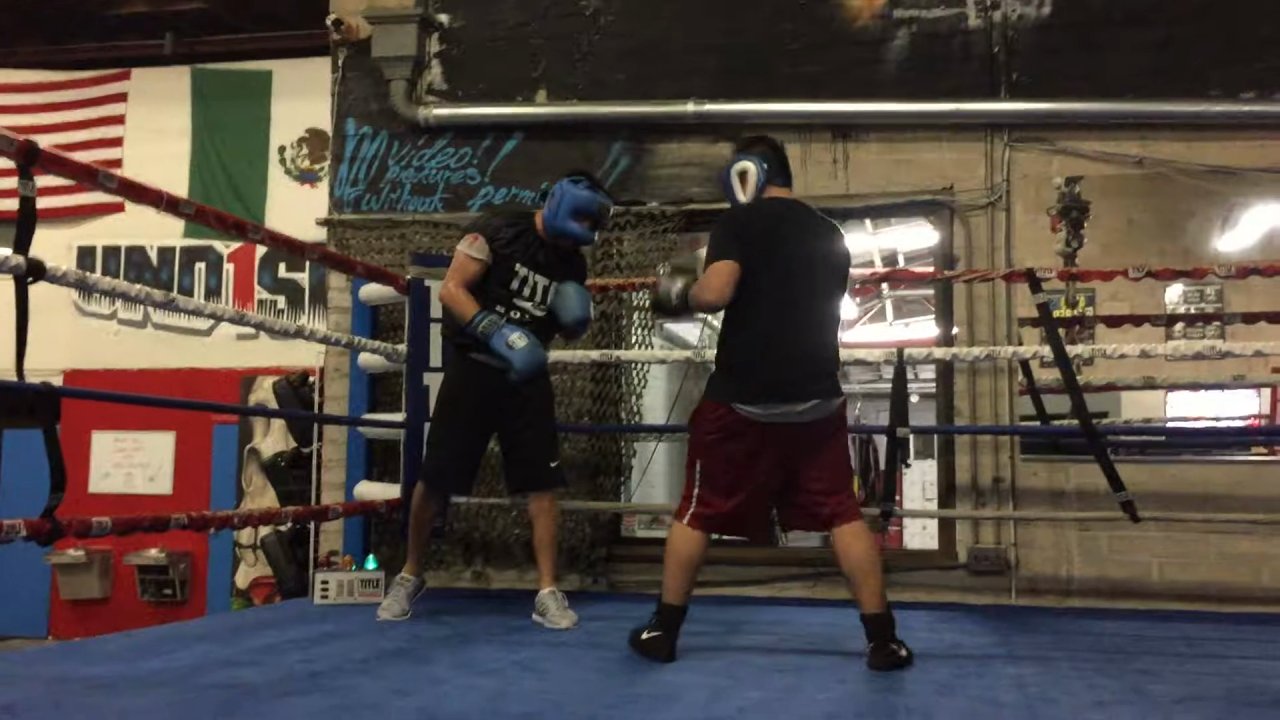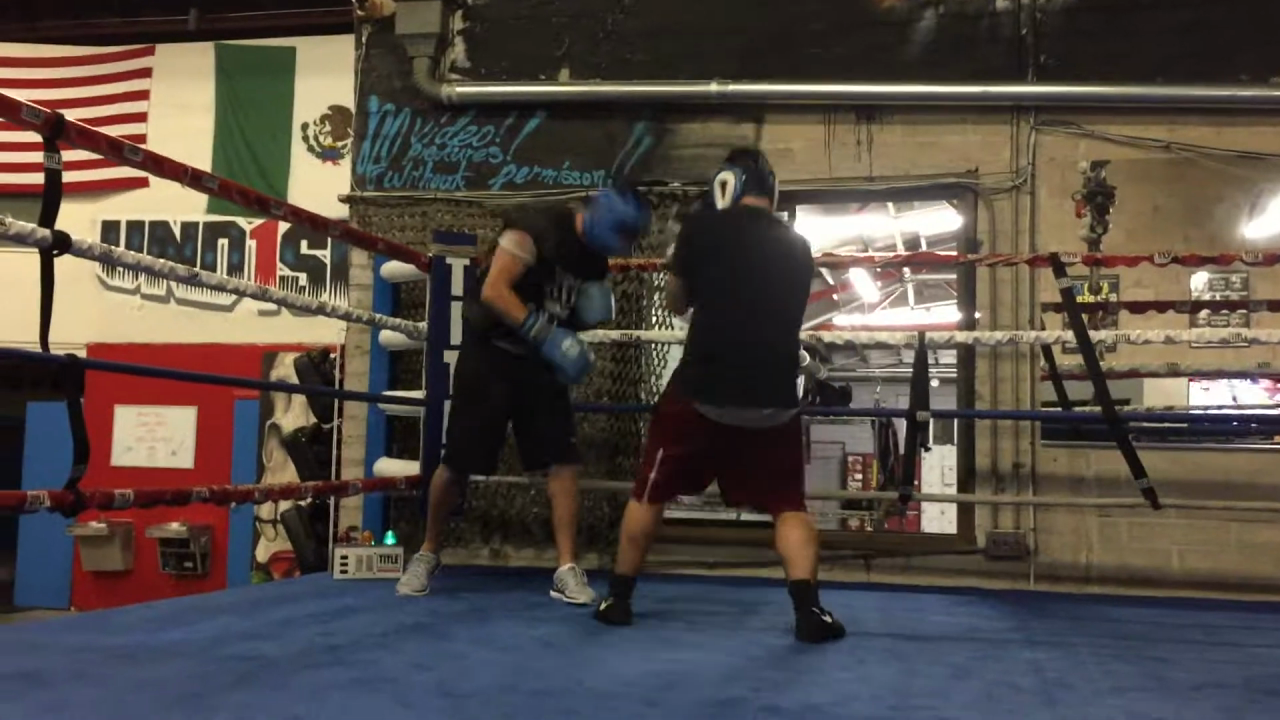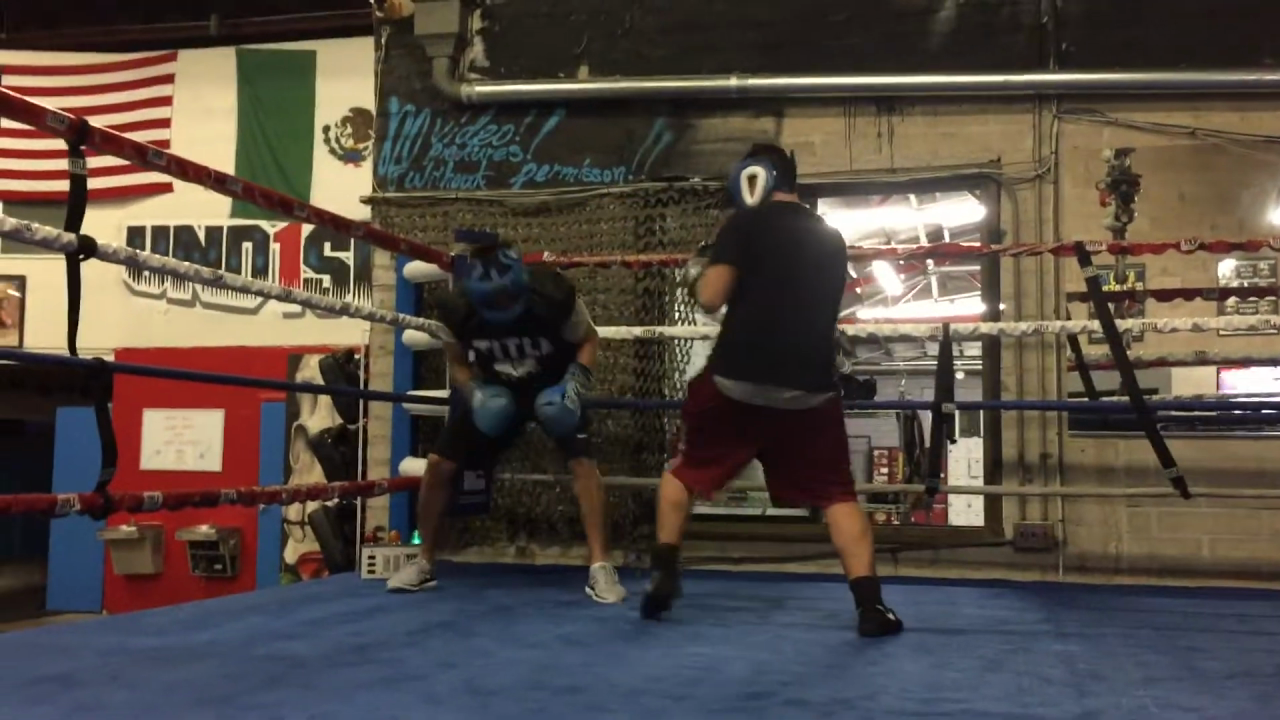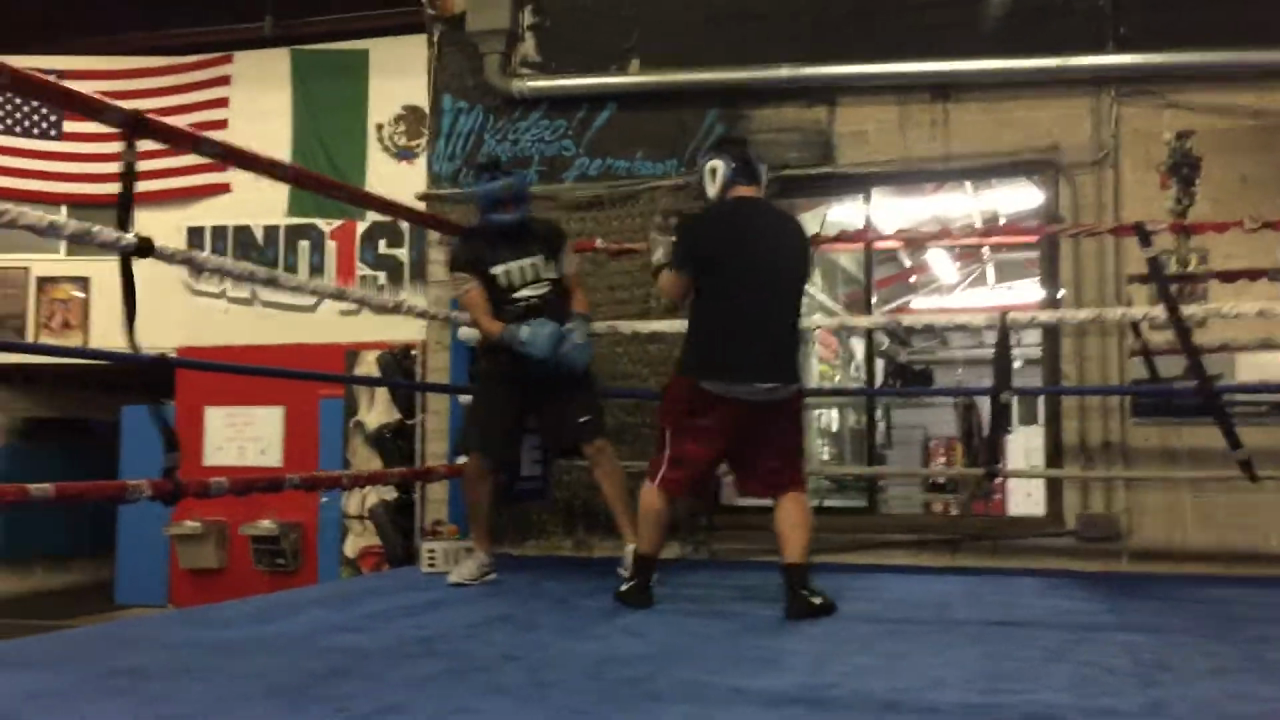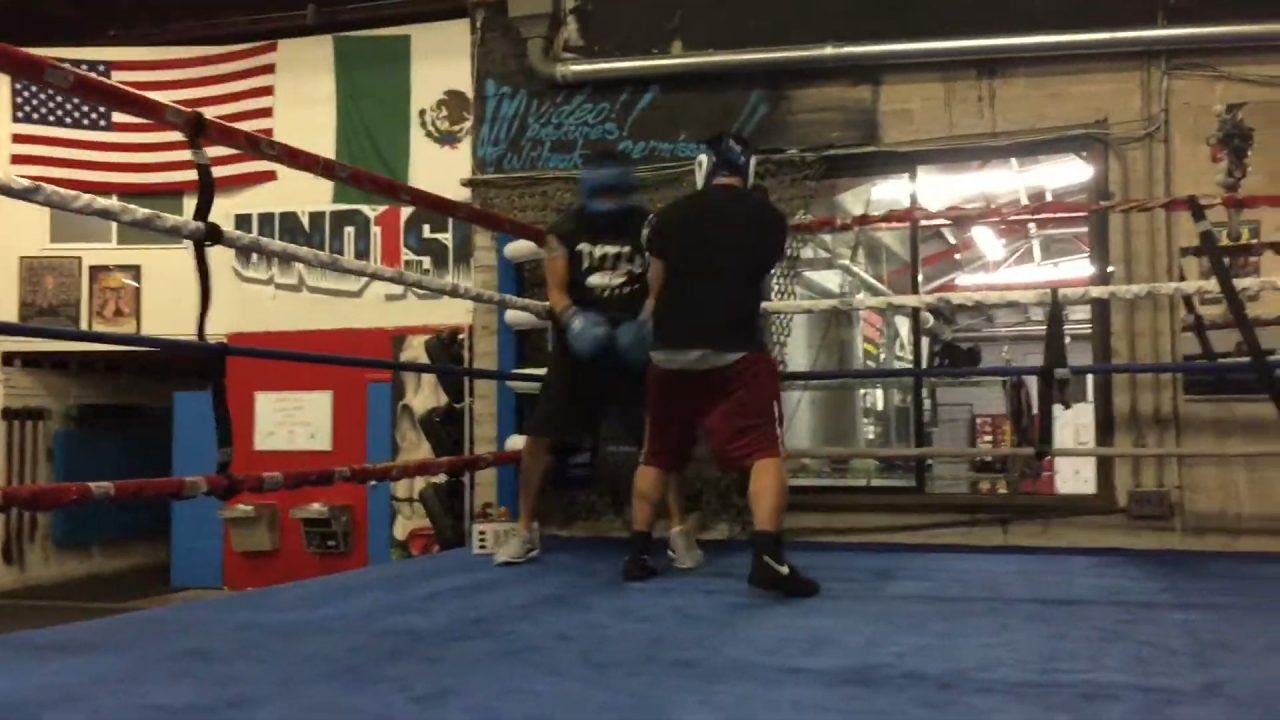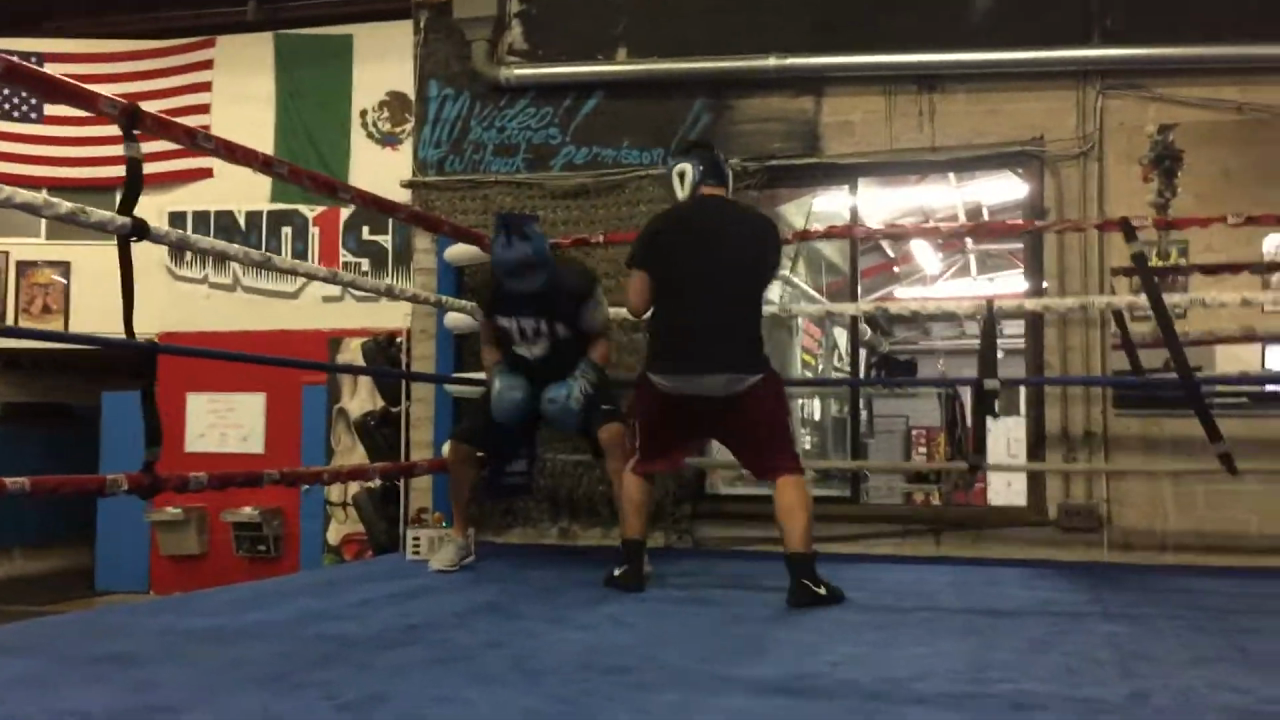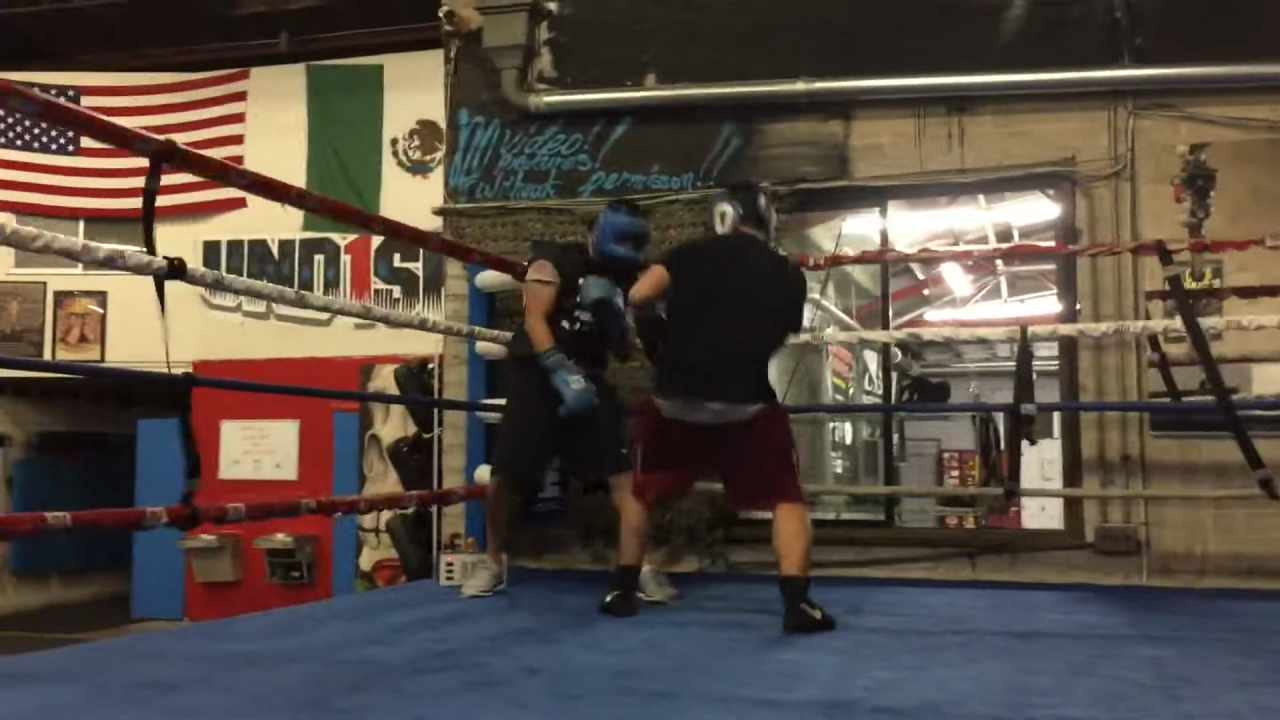
dt=0.7s
person 1, frame 1
left shoulder: (739, 222)
right shoulder: (829, 234)
left elbow: (715, 292)
left wrist: (678, 291)
left hip: (740, 399)
right hip: (816, 398)
left knee: (694, 513)
right knee: (843, 514)
left ankle: (663, 629)
right ankle: (882, 638)
person 1, frame 2
left shoulder: (703, 230)
right shoulder: (798, 247)
left elbow: (680, 299)
left hip: (702, 394)
right hip: (774, 401)
left knee: (650, 493)
right knee: (788, 506)
left ankle: (618, 597)
right ankle: (807, 608)
person 1, frame 3
left shoulder: (745, 224)
right shoulder: (831, 238)
left elbow: (711, 298)
left wrist: (699, 272)
left hip: (736, 380)
right hip: (810, 388)
left knee: (684, 472)
right knee: (836, 494)
left ankle: (664, 576)
right ankle: (870, 604)
person 1, frame 4
left shoulder: (705, 224)
right shoulder: (793, 231)
left elbow: (671, 293)
left wrist: (666, 257)
left hip: (708, 377)
right hip: (775, 381)
left knee: (664, 478)
right knee: (787, 484)
left ankle: (640, 579)
right ankle: (799, 587)
person 1, frame 5
left shoulder: (672, 215)
right shoulder: (768, 216)
left elbow: (655, 283)
left hip: (672, 353)
right hip: (736, 353)
left knee: (656, 457)
right knee: (764, 453)
left ankle: (637, 553)
right ankle: (768, 555)
person 1, frame 6
left shoulder: (661, 227)
right shoulder: (760, 226)
left elbow: (636, 304)
left hip: (669, 373)
right hip: (742, 374)
left knee: (641, 466)
right knee: (785, 469)
left ankle: (629, 564)
right ankle: (804, 575)
person 1, frame 7
left shoulder: (694, 253)
right shoulder: (789, 276)
left elbow: (639, 295)
left hip: (676, 398)
right hip: (747, 402)
left knee: (643, 491)
right knee: (786, 498)
left ankle: (622, 590)
right ankle: (798, 601)
person 2, frame 1
left shoulder: (572, 262)
right shoulder: (496, 232)
left elbow: (569, 333)
right elbow: (451, 290)
left wrist: (575, 318)
right wrist: (497, 332)
left hip: (527, 376)
right hip: (474, 367)
left knee: (543, 484)
right knee: (435, 478)
left ankle: (547, 592)
right ankle: (410, 575)
person 2, frame 2
left shoulder: (591, 255)
right shoulder: (535, 229)
right elbow: (493, 291)
left wrist: (592, 309)
right wrist: (547, 336)
left hip: (539, 357)
right hip: (490, 354)
left knee: (562, 461)
right knee: (458, 462)
left ankle: (567, 570)
right ankle: (427, 555)
person 2, frame 3
left shoulder: (553, 295)
right shoulder: (457, 307)
left elbow: (588, 341)
right elbow: (458, 363)
left wrist: (572, 387)
right wrist: (476, 394)
left hip: (553, 384)
right hip: (494, 390)
left knee: (582, 462)
right knee: (439, 464)
left ankle: (600, 565)
right ankle: (425, 563)
person 2, frame 4
left shoulder: (550, 235)
right shoulder: (468, 255)
left elbow: (575, 288)
right elbow: (482, 319)
left wrist: (577, 330)
right wrist: (521, 336)
left hip: (559, 357)
right hip: (505, 360)
left knee: (597, 447)
right knee: (479, 460)
left ankle: (633, 548)
right ankle: (482, 554)
person 2, frame 5
left shoulder: (647, 227)
right shoulder: (566, 229)
right elbow: (556, 290)
left wrist: (644, 324)
right wrist: (574, 321)
left hip: (630, 343)
right hip: (581, 342)
right knee: (541, 435)
left ankle: (679, 530)
right ankle: (524, 532)
person 2, frame 6
left shoulder: (576, 282)
right shoulder: (491, 289)
left elbow: (600, 340)
right elbow: (491, 342)
left wrist: (581, 383)
right wrist: (499, 380)
left hip: (569, 376)
right hip: (516, 379)
left knee: (613, 437)
right knee: (462, 447)
right ankle: (460, 539)
person 2, frame 7
left shoulder: (624, 280)
right shoulder: (555, 260)
left elbow: (623, 350)
right elbow: (534, 320)
left wrist: (613, 313)
right wrist: (560, 370)
left hip: (588, 380)
right hip: (537, 377)
left knee: (622, 473)
right knee: (506, 476)
left ankle: (642, 567)
right ankle: (493, 563)
